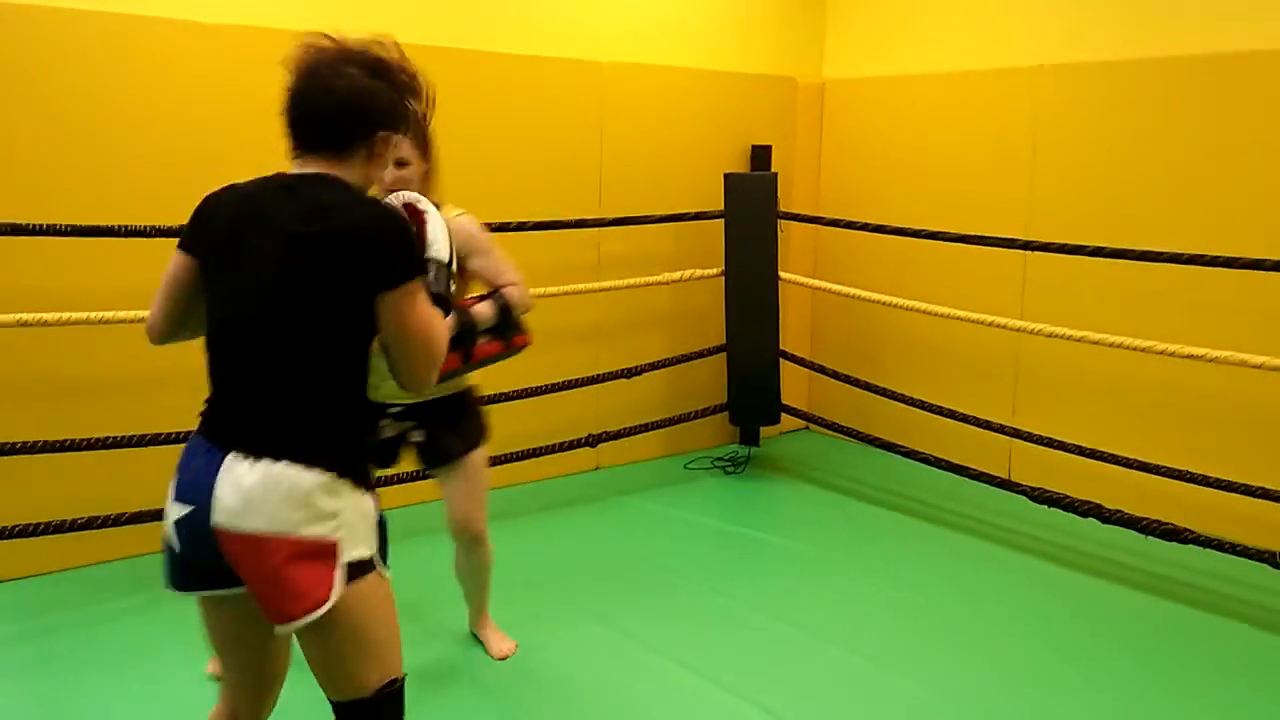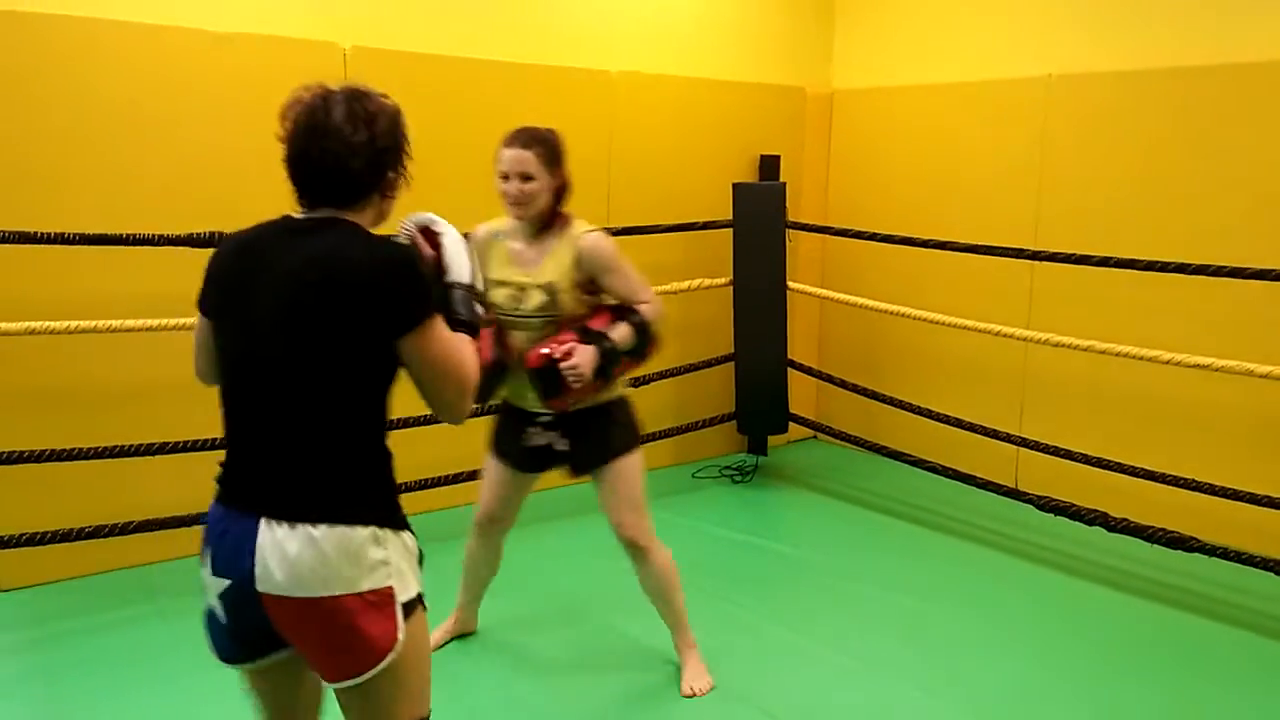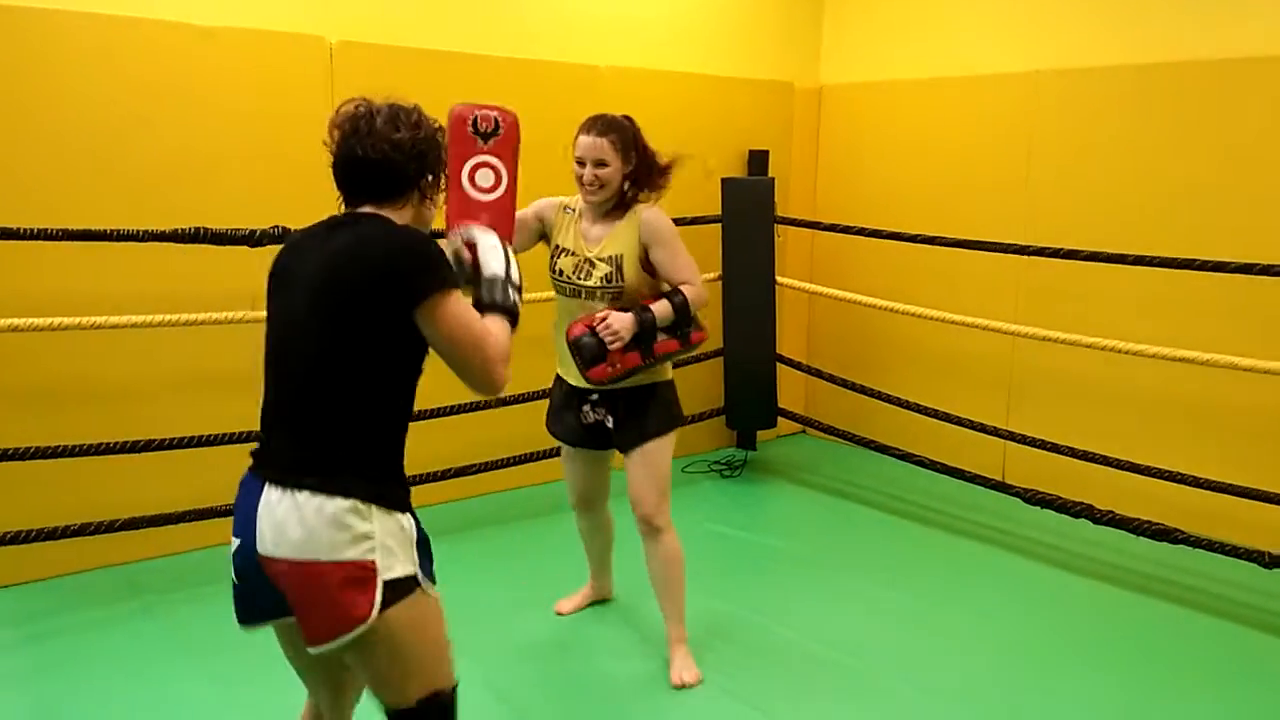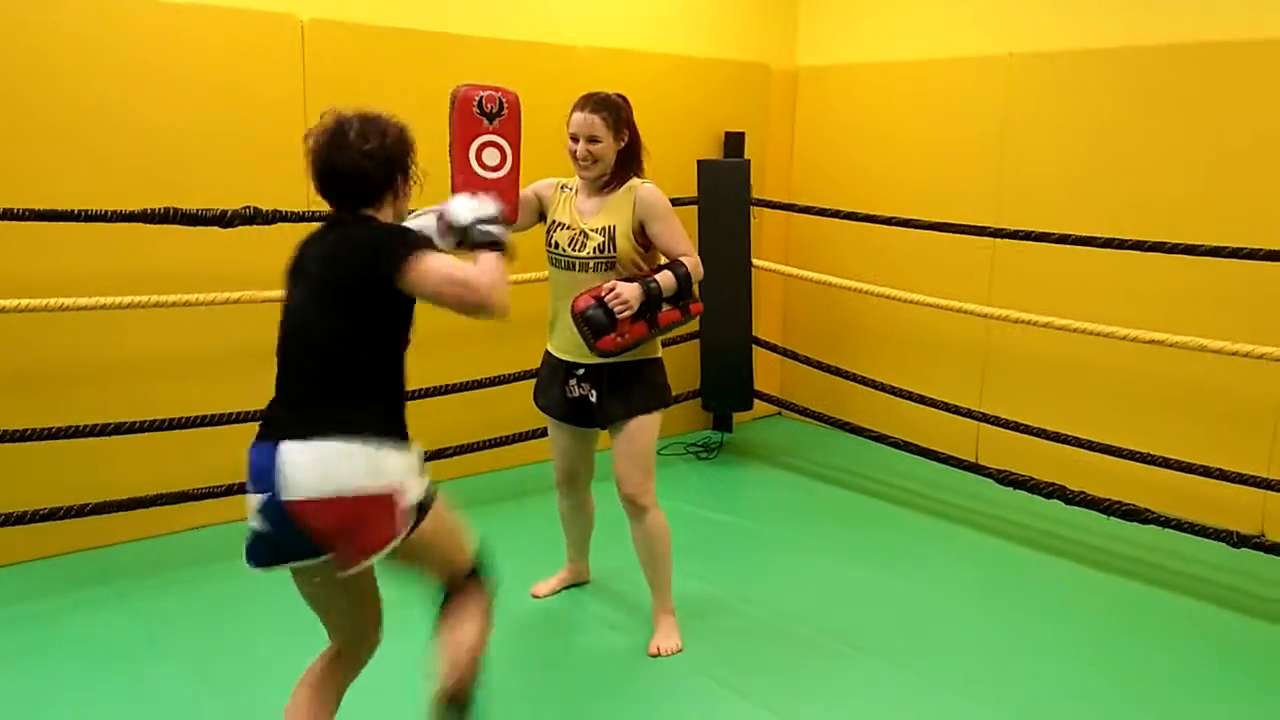
dt=0.5s
person 1, frame 1
left shoulder: (222, 210)
right shoulder: (374, 228)
left elbow: (162, 327)
right elbow: (419, 372)
right wrist: (434, 270)
left hip: (208, 482)
right hip: (304, 496)
person 1, frame 2
left shoulder: (232, 257)
right shoulder: (389, 269)
right elbow: (456, 401)
right wrist: (457, 290)
left hip: (236, 539)
right hip: (345, 547)
person 1, frame 3
left shoulder: (296, 253)
right shoulder: (407, 253)
right elbow: (489, 373)
right wrist: (499, 287)
left hip: (263, 512)
right hip: (346, 524)
person 1, frame 4
left shoulder: (314, 251)
right shoulder: (369, 246)
right elbow: (487, 298)
right wrist: (485, 236)
left hip: (280, 476)
right hip: (355, 467)
left knee: (352, 641)
right knee: (466, 585)
person 2, frame 1
left shoulder: (454, 228)
left elbow: (517, 294)
left wrist: (463, 321)
left hip: (442, 403)
right hip: (369, 401)
left knee: (469, 526)
left ankle: (481, 619)
person 2, frame 2
left shoulder: (585, 246)
right shoulder: (485, 241)
left elbow: (648, 309)
left wrist: (600, 350)
left hip: (595, 411)
right hip: (522, 409)
left knee: (636, 536)
right knee: (488, 520)
left ankle: (687, 649)
right ankle: (463, 618)
person 2, frame 3
left shoulder: (646, 221)
right shoulder: (553, 213)
left elbow: (695, 292)
left wrist: (637, 319)
left hip: (641, 390)
right hip: (576, 387)
left knee: (651, 515)
right knee: (584, 502)
left ankle: (678, 642)
right ankle: (599, 583)
person 2, frame 4
left shoulder: (641, 197)
right shoulder: (552, 193)
left elbow: (690, 265)
left wrist: (645, 288)
left hip: (629, 368)
right hip: (565, 363)
left knee: (635, 492)
right knee: (569, 479)
left ankle: (665, 613)
right ankle: (575, 566)
